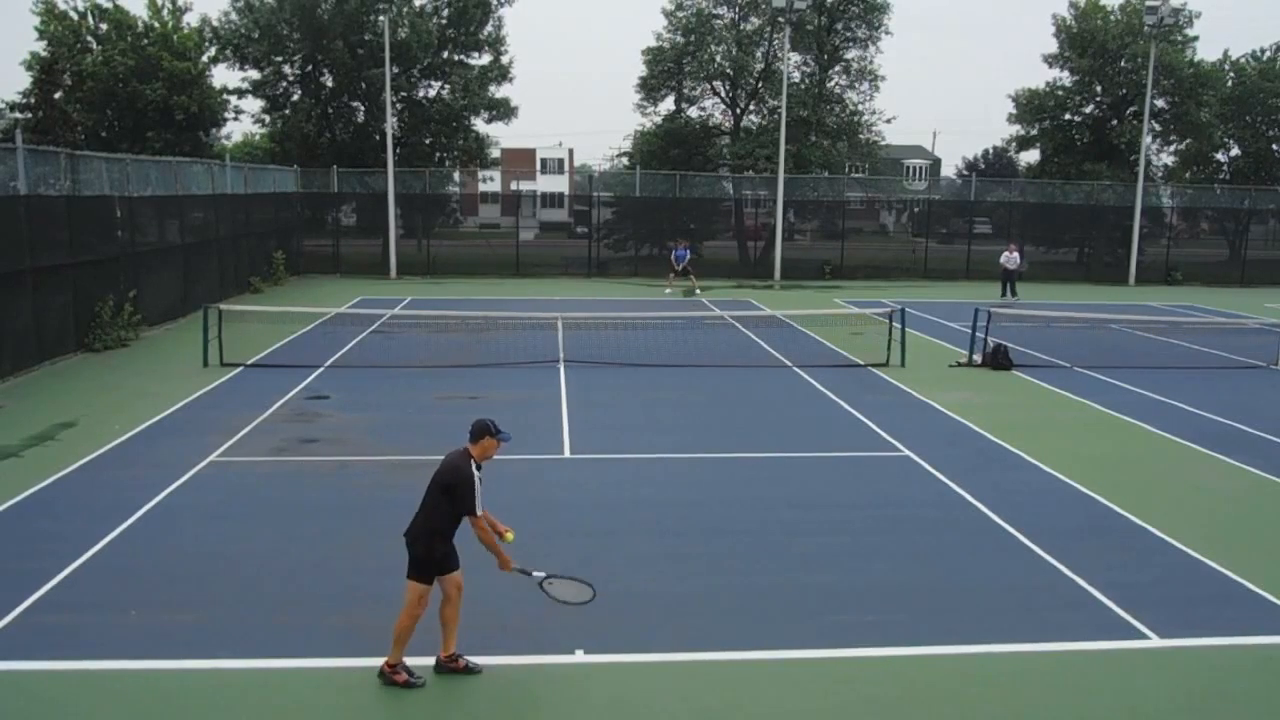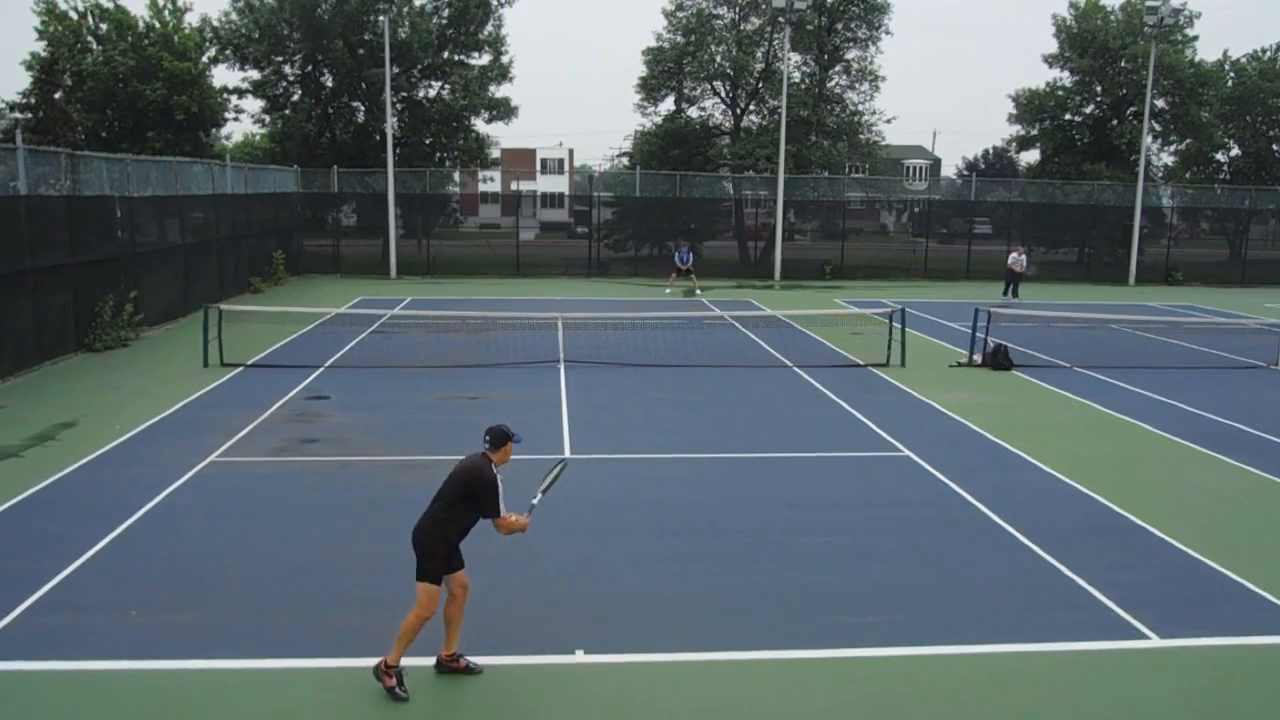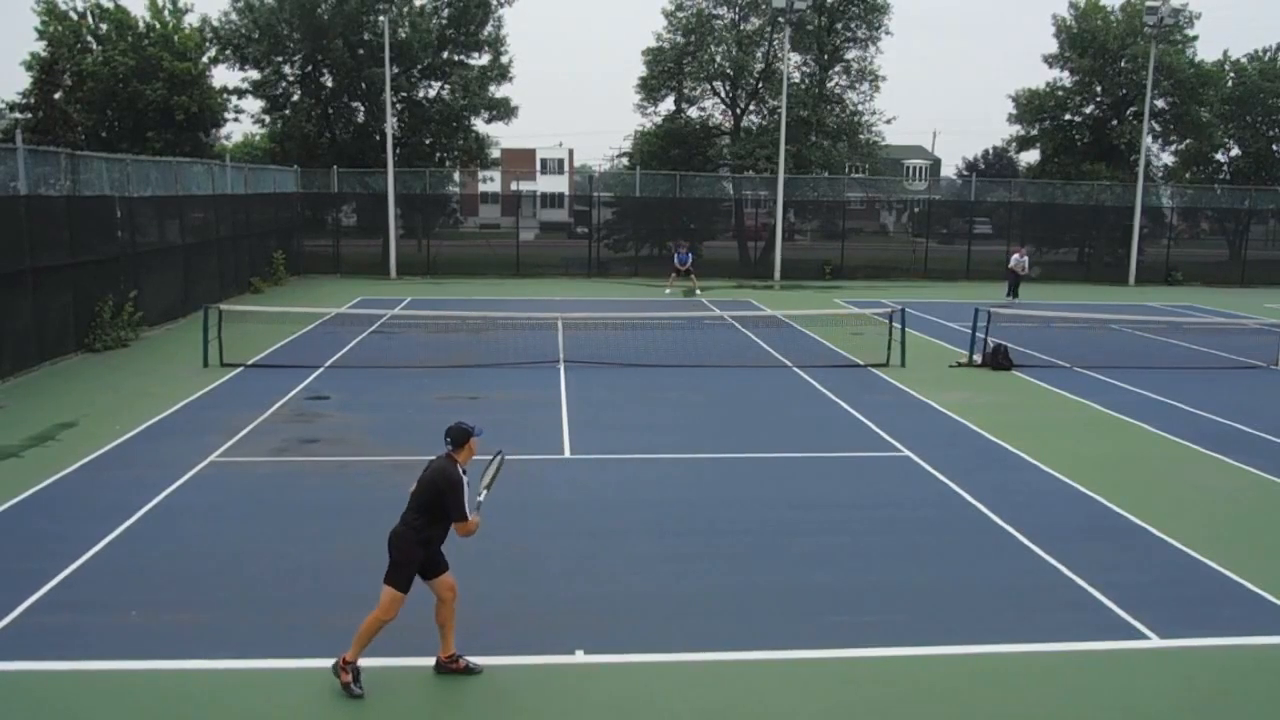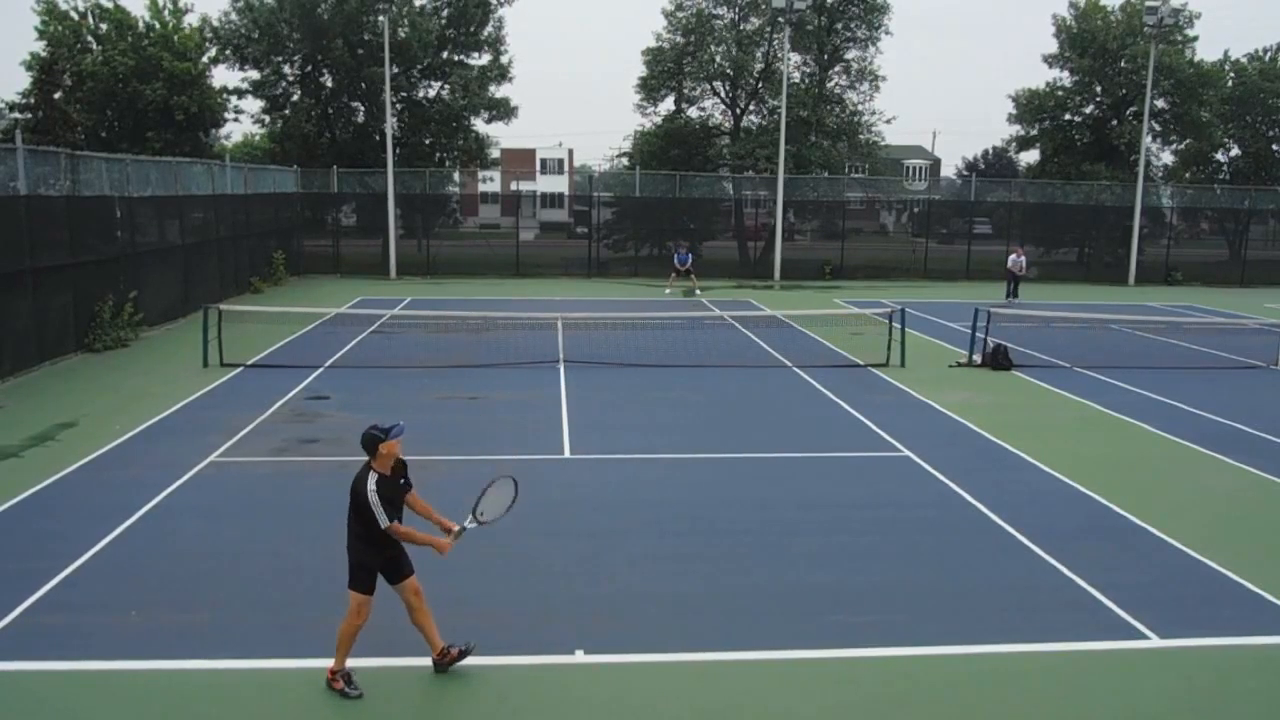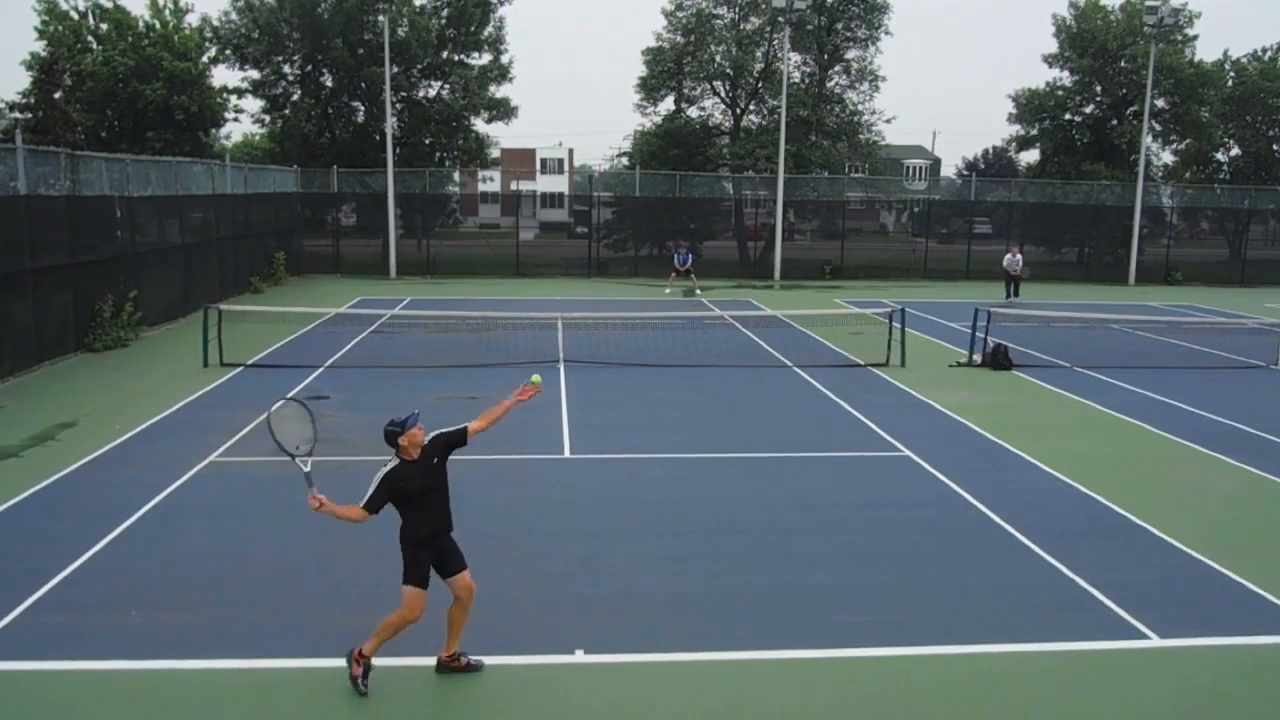
dt=0.5s
person 1, frame 1
left shoulder: (463, 459)
right shoulder: (467, 473)
right elbow: (478, 525)
left wrist: (496, 524)
right wrist: (501, 557)
left hip: (439, 537)
right hip: (425, 540)
left knee: (454, 590)
right knee: (416, 605)
left ankle: (447, 656)
right ankle: (392, 666)
person 1, frame 2
left shoulder: (476, 463)
right shoulder: (488, 477)
right elbow: (502, 527)
left wrist: (508, 517)
right wrist: (521, 524)
left hip: (443, 538)
right hip: (431, 540)
left knee: (460, 589)
right knee: (425, 609)
left ankle: (448, 657)
right ankle: (389, 666)
person 1, frame 3
left shoulder: (440, 463)
right shoulder: (456, 478)
left elbow: (415, 491)
right elbow: (463, 530)
left wrist: (459, 518)
right wrist: (474, 522)
left hip: (423, 542)
right hip: (407, 545)
left knee: (448, 592)
right knee: (387, 611)
left ankle: (448, 658)
right ankle: (347, 663)
person 1, frame 4
left shoulder: (398, 465)
right shoulder: (368, 487)
left elbow: (409, 496)
right elbow: (395, 530)
left wrist: (440, 521)
right wrist: (437, 543)
left hip: (389, 544)
right hip: (364, 550)
left knee: (414, 595)
right knee: (358, 615)
left ankle: (441, 653)
right ankle: (337, 672)
person 1, frame 5
left shoulder: (436, 443)
right shoulder: (389, 476)
left elbow: (479, 425)
right elbow: (361, 513)
left wrist: (514, 400)
right wrist: (328, 507)
left hip: (442, 537)
right hip: (416, 545)
left knee: (466, 591)
right knee: (411, 612)
left ankle: (449, 656)
right ankle: (362, 656)
